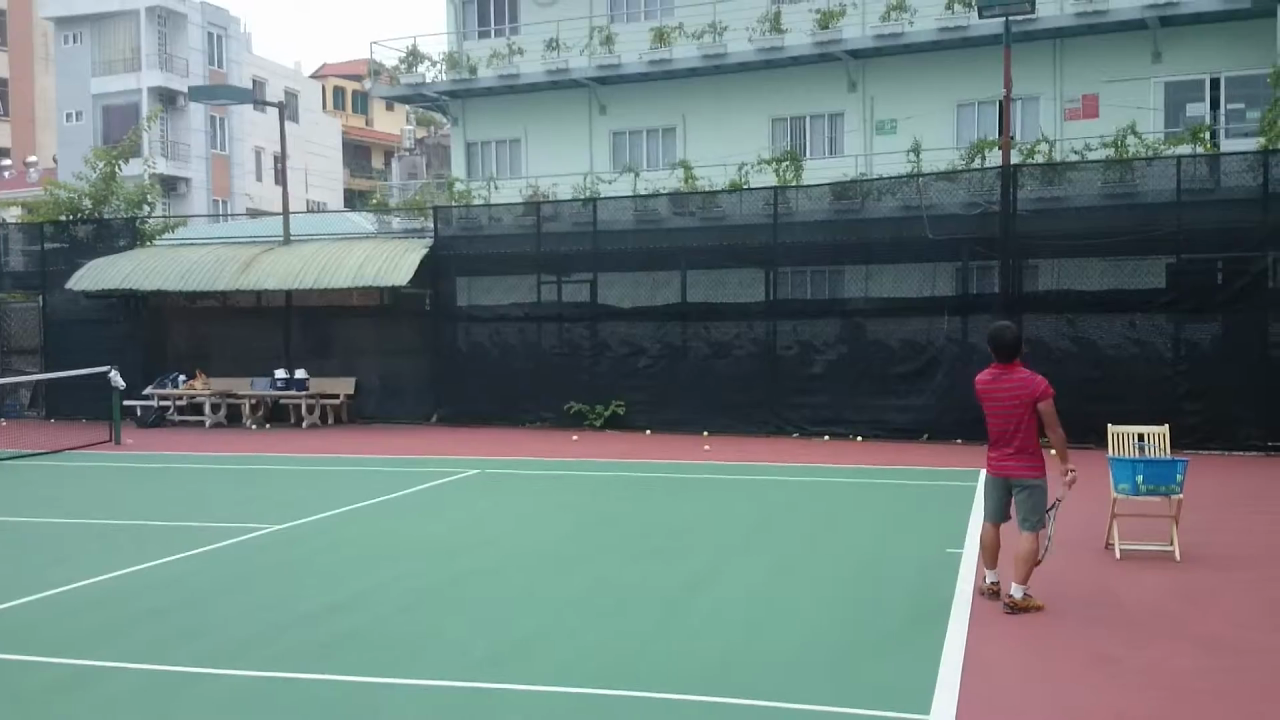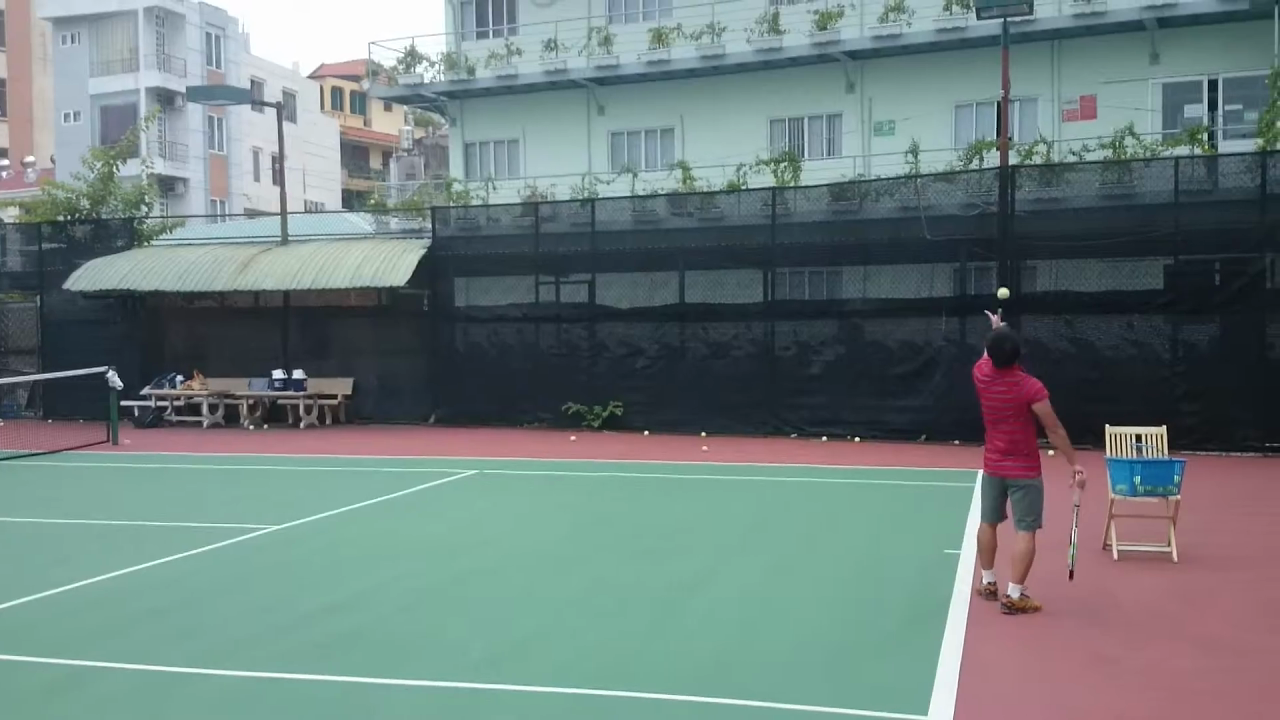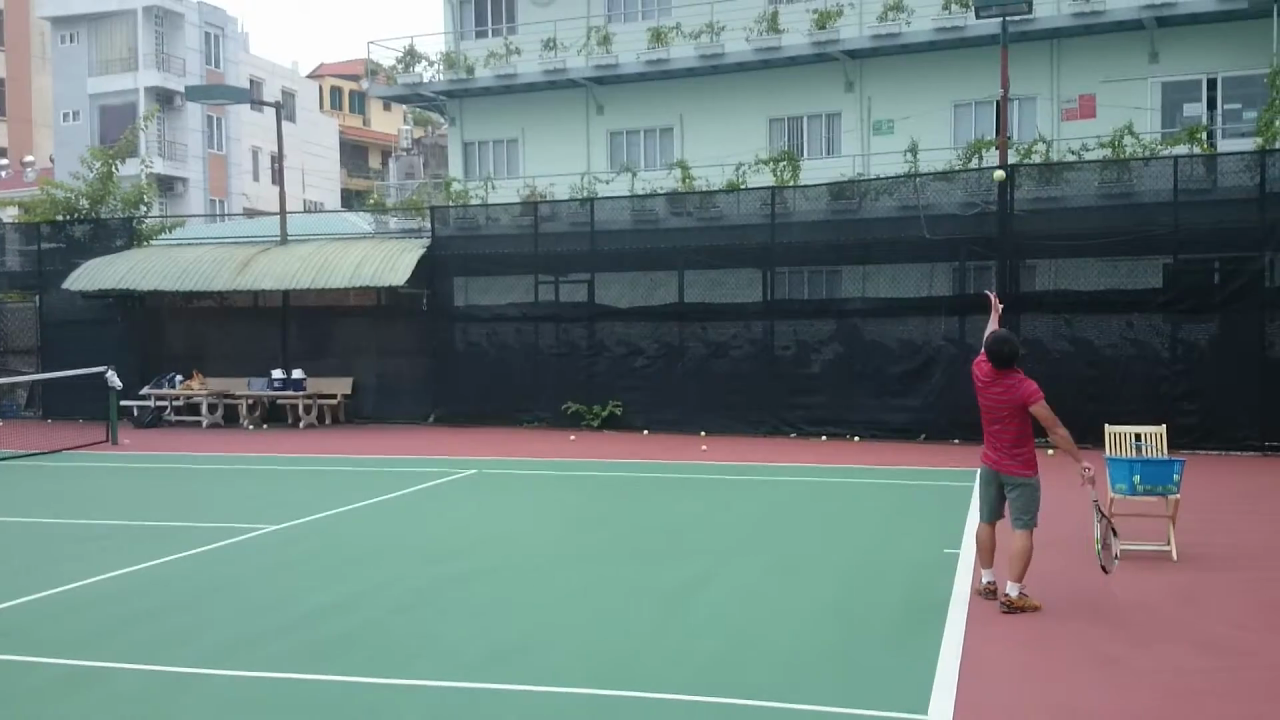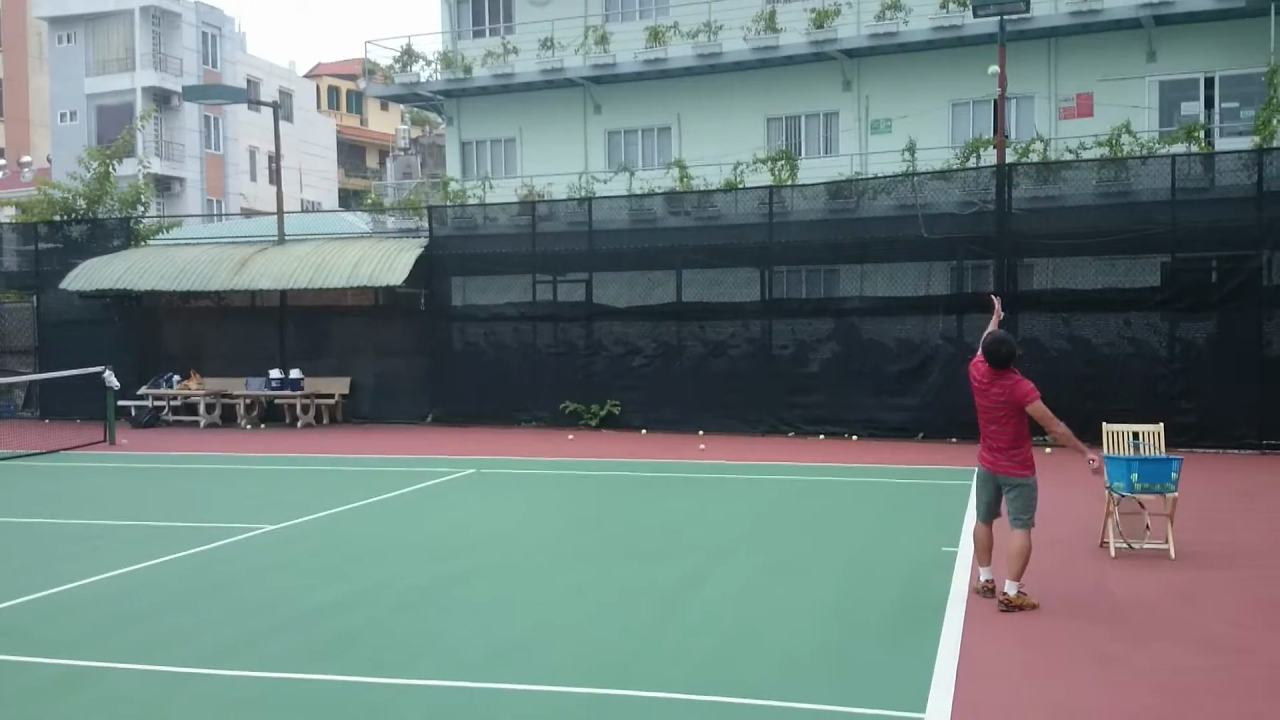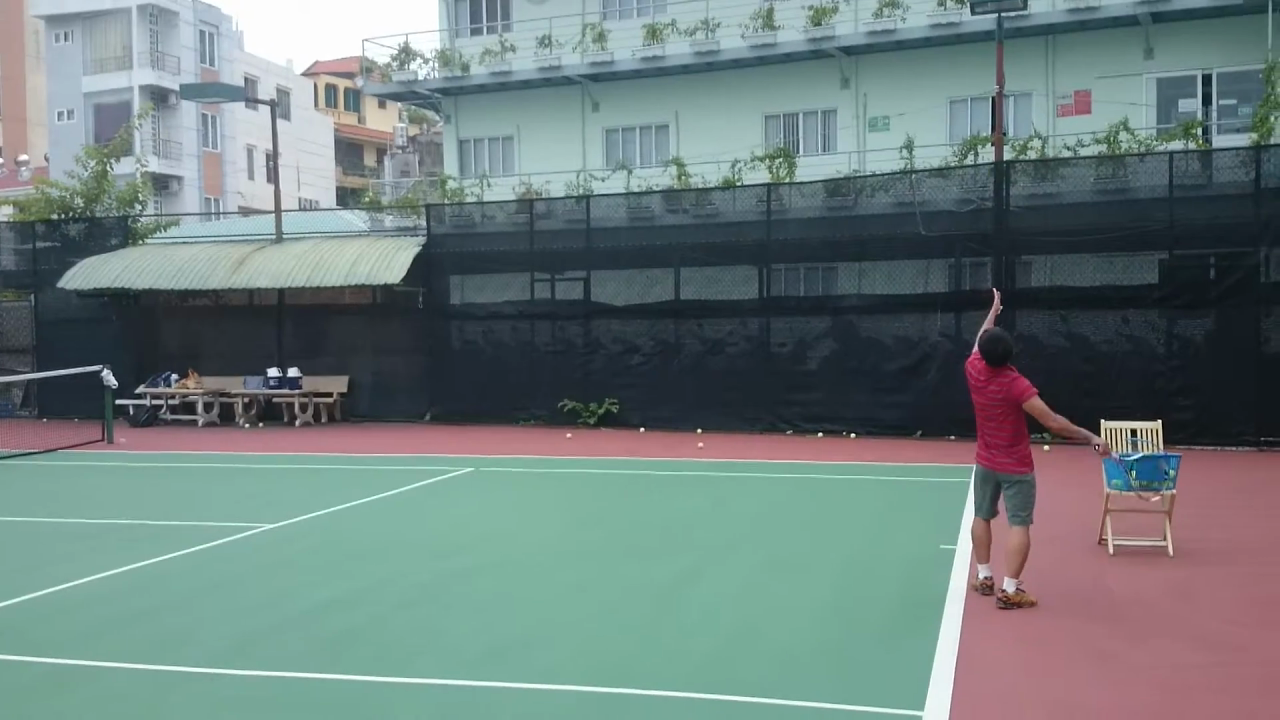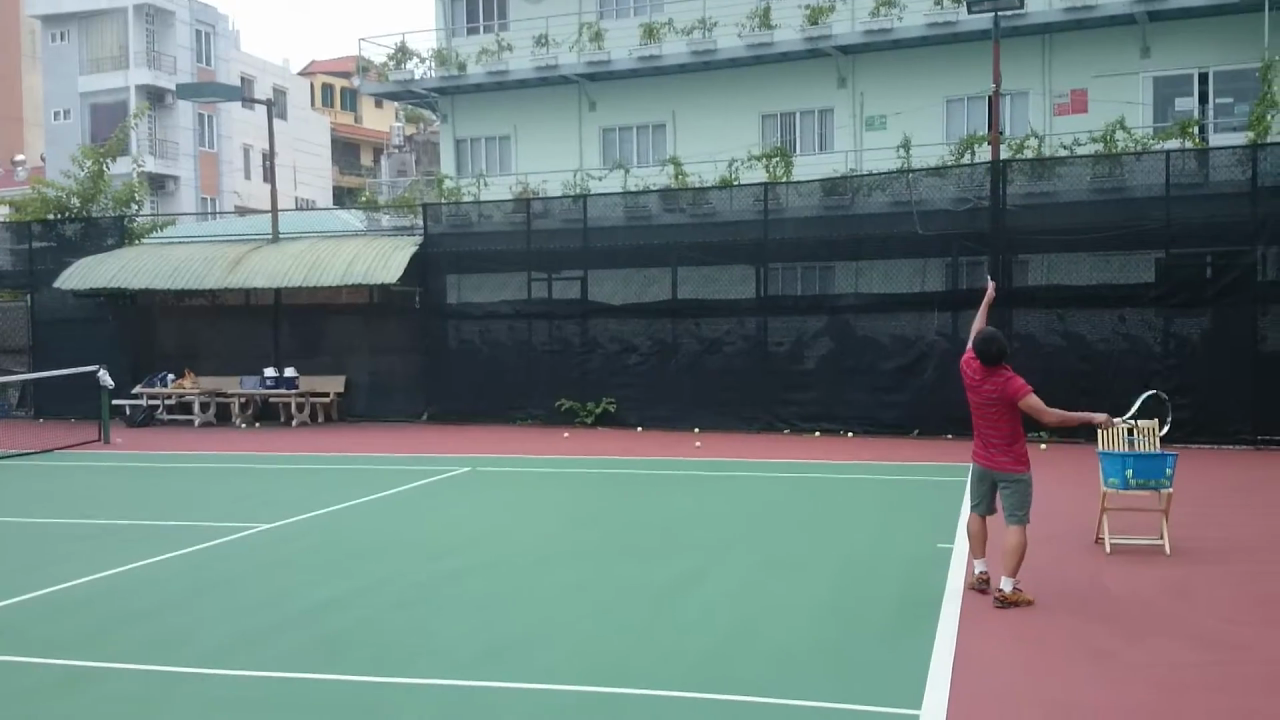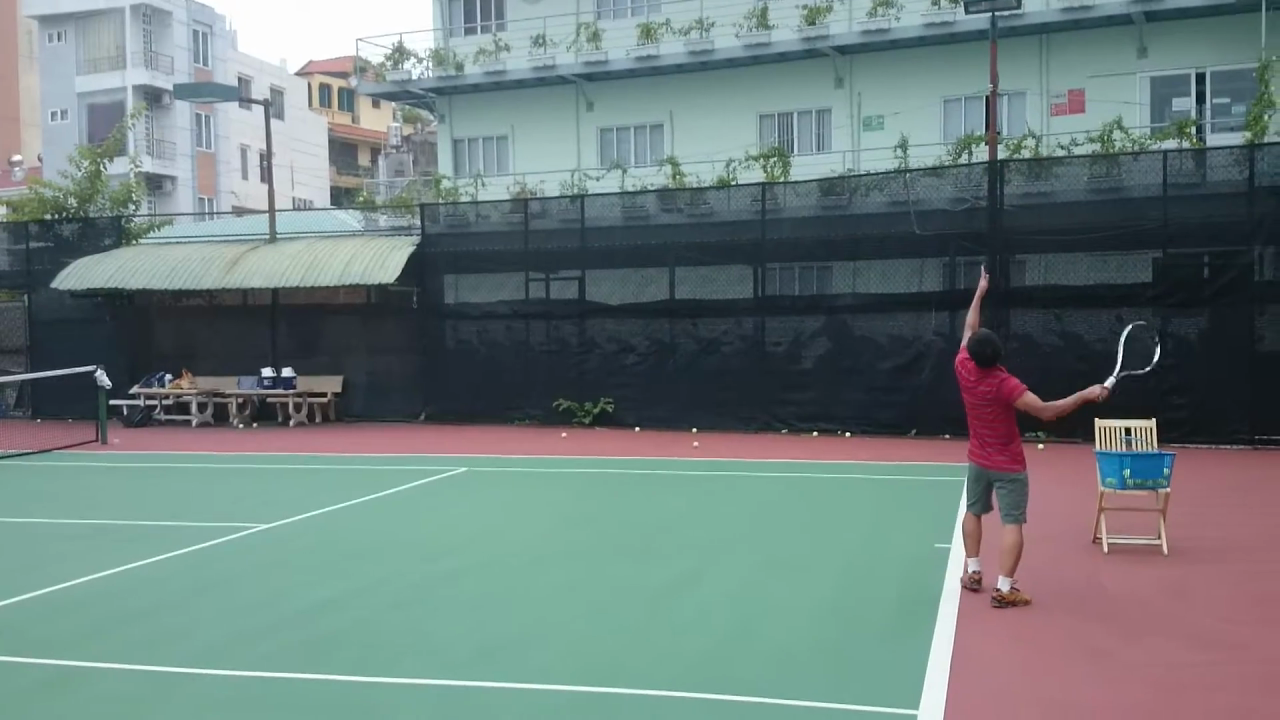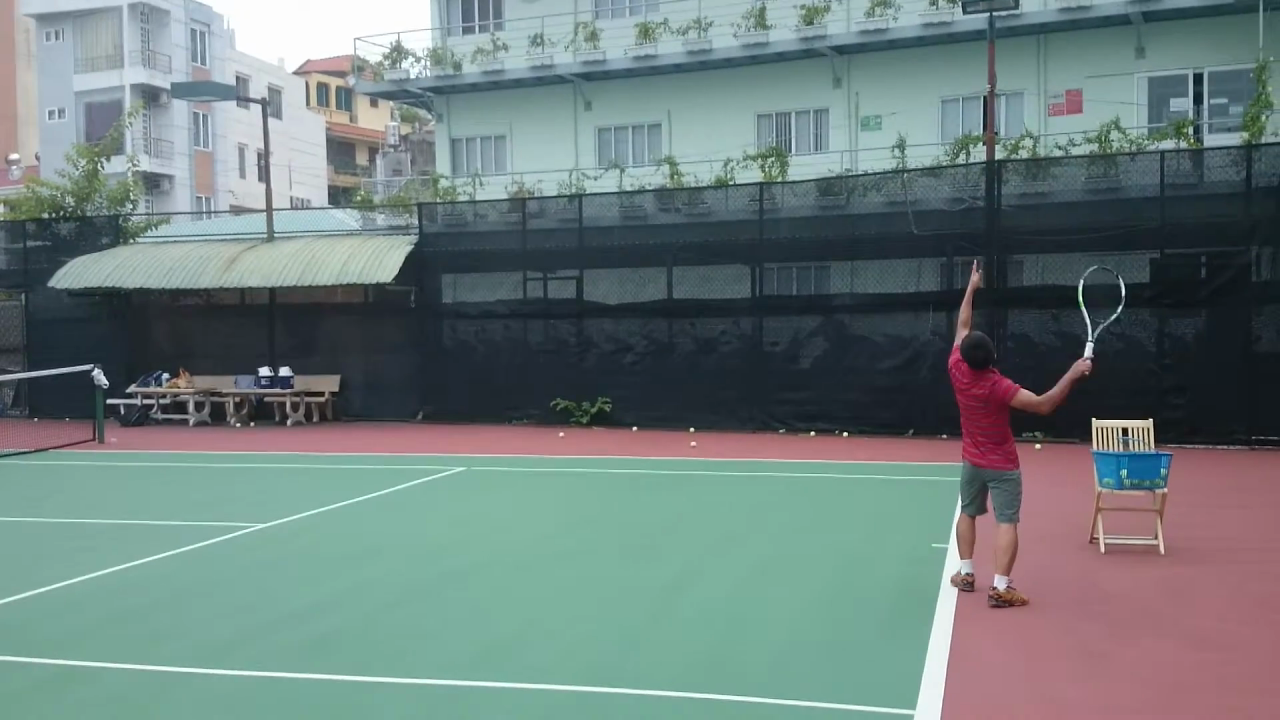
dt=0.1s
person 1, frame 1
left shoulder: (982, 381)
right shoulder: (1035, 384)
right elbow: (1054, 429)
right wrist: (1066, 463)
left hip: (996, 468)
right hip: (1028, 471)
left knee: (992, 523)
right knee: (1028, 531)
left ankle: (991, 582)
right ankle: (1017, 595)
person 1, frame 2
left shoulder: (981, 375)
right shoulder: (1030, 387)
left elbow: (988, 356)
right elbow: (1054, 431)
left wrist: (995, 329)
right wrist: (1074, 464)
left hip: (992, 467)
right hip: (1024, 471)
left knee: (988, 523)
right knee: (1025, 530)
left ankle: (988, 582)
right ankle: (1014, 595)
person 1, frame 3
left shoulder: (979, 372)
right shoulder: (1025, 389)
left elbow: (987, 341)
right elbow: (1055, 429)
left wrist: (994, 313)
right wrist: (1081, 461)
left hip: (990, 466)
right hip: (1021, 470)
left knee: (987, 522)
right knee: (1022, 529)
left ankle: (987, 582)
right ankle: (1013, 594)
person 1, frame 4
left shoulder: (977, 372)
right shoulder: (1021, 388)
left elbow: (986, 343)
right elbow: (1054, 427)
left wrist: (996, 316)
right wrist: (1086, 453)
left hip: (987, 465)
right hip: (1018, 470)
left knee: (984, 521)
right knee: (1020, 529)
left ankle: (985, 580)
right ankle: (1011, 593)
person 1, frame 5
left shoulder: (974, 371)
right shoulder: (1017, 386)
left elbow: (980, 339)
right elbow: (1052, 421)
left wrist: (993, 310)
right wrist: (1090, 438)
left hip: (985, 463)
right hip: (1016, 468)
left knee: (981, 518)
right knee: (1018, 525)
left ankle: (984, 578)
right ankle: (1009, 590)
person 1, frame 6
left shoulder: (968, 369)
right shoulder: (1012, 385)
left elbow: (974, 333)
right elbow: (1048, 416)
left wrist: (987, 298)
right wrist: (1091, 417)
left hip: (982, 462)
right hip: (1013, 467)
left knee: (977, 513)
right knee: (1015, 524)
left ankle: (980, 573)
right ankle: (1007, 589)
person 1, frame 7
left shoulder: (963, 370)
right shoulder: (1006, 386)
left elbow: (969, 329)
right elbow: (1047, 411)
left wrist: (980, 292)
right wrist: (1087, 394)
left hip: (978, 462)
right hip: (1009, 466)
left knee: (973, 513)
right knee: (1012, 523)
left ankle: (973, 572)
right ankle: (1004, 588)
person 1, frame 8
left shoulder: (957, 371)
right shoulder: (999, 387)
left elbow: (962, 327)
right elbow: (1042, 405)
left wrist: (971, 287)
right wrist: (1073, 373)
left hip: (972, 462)
right hip: (1003, 466)
left knee: (967, 514)
right knee: (1007, 523)
left ankle: (965, 573)
right ankle: (1000, 587)
